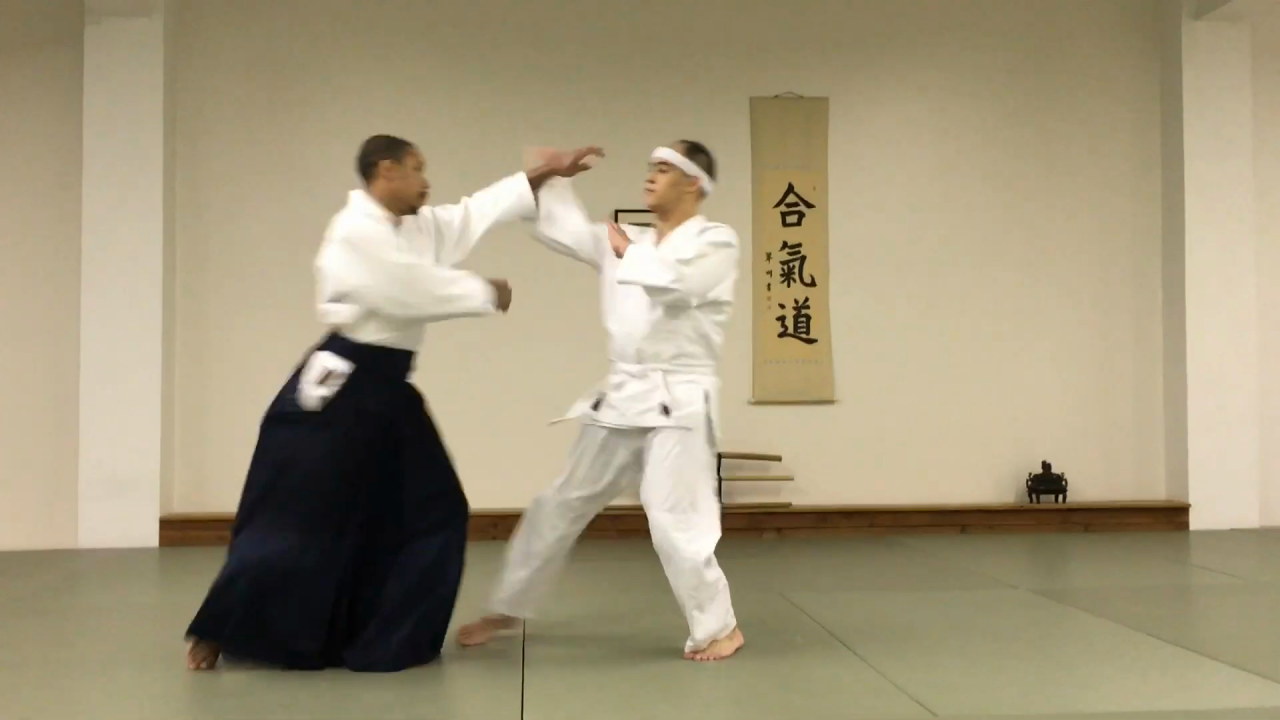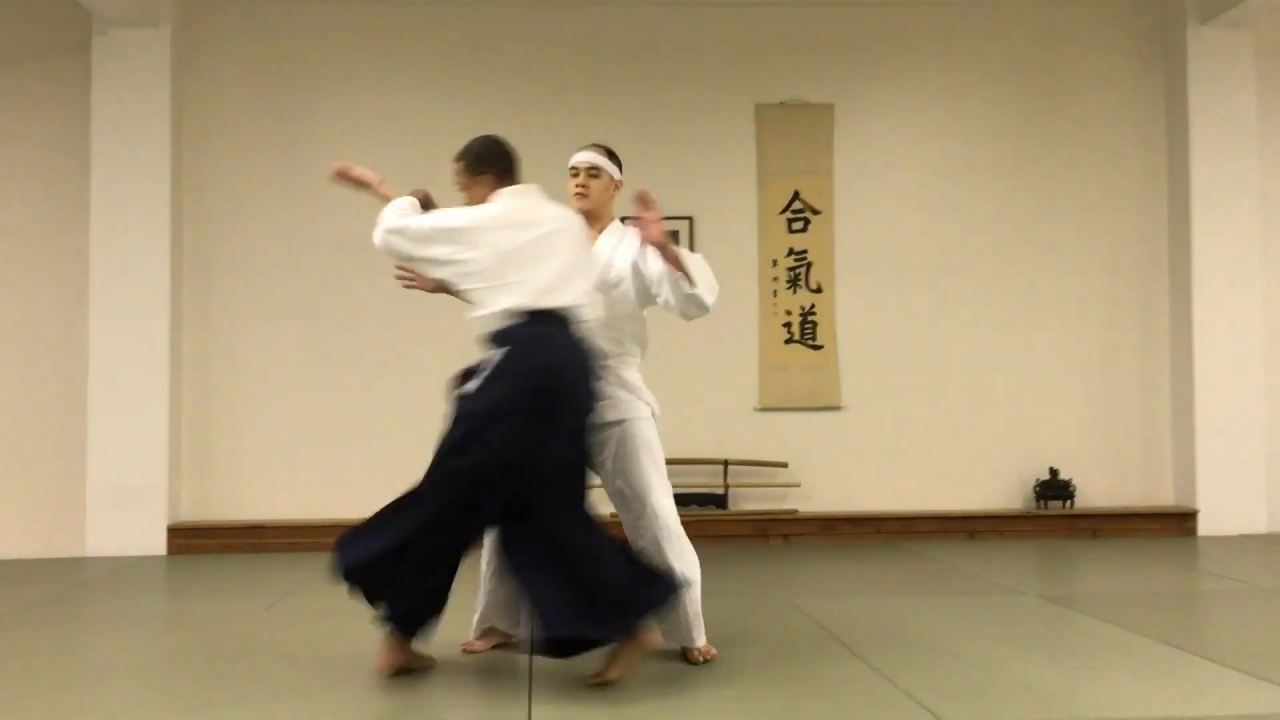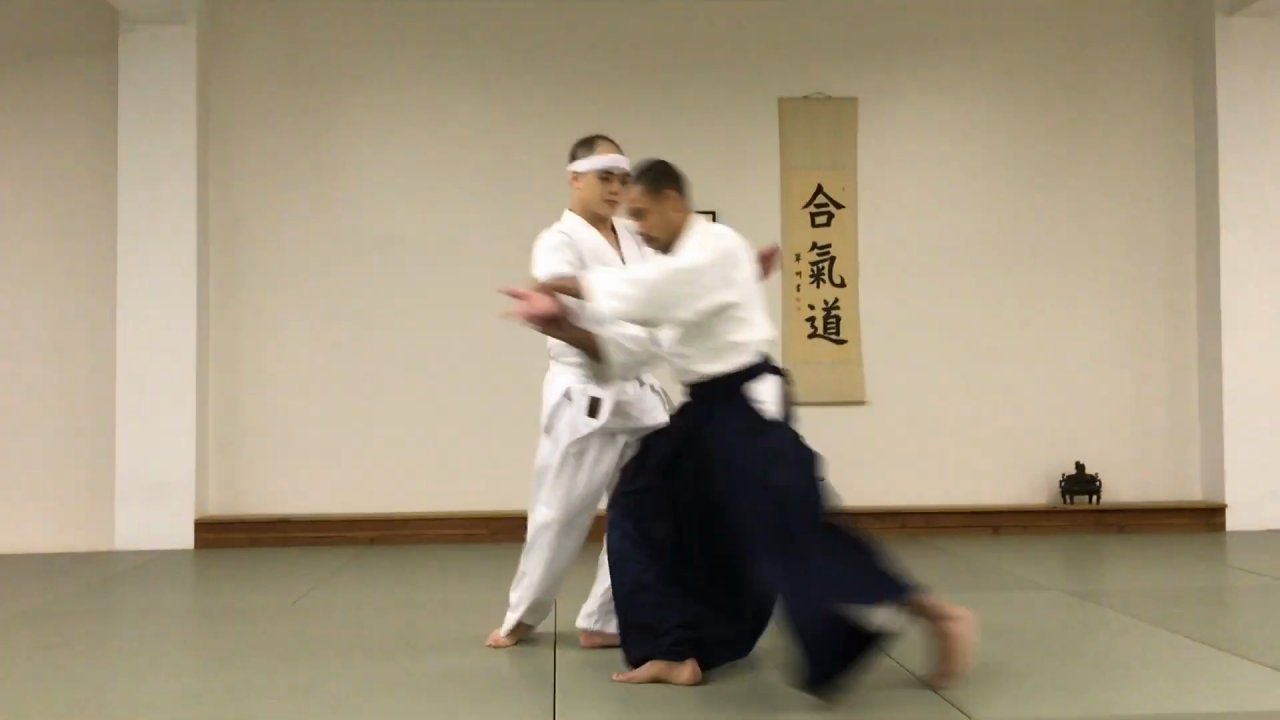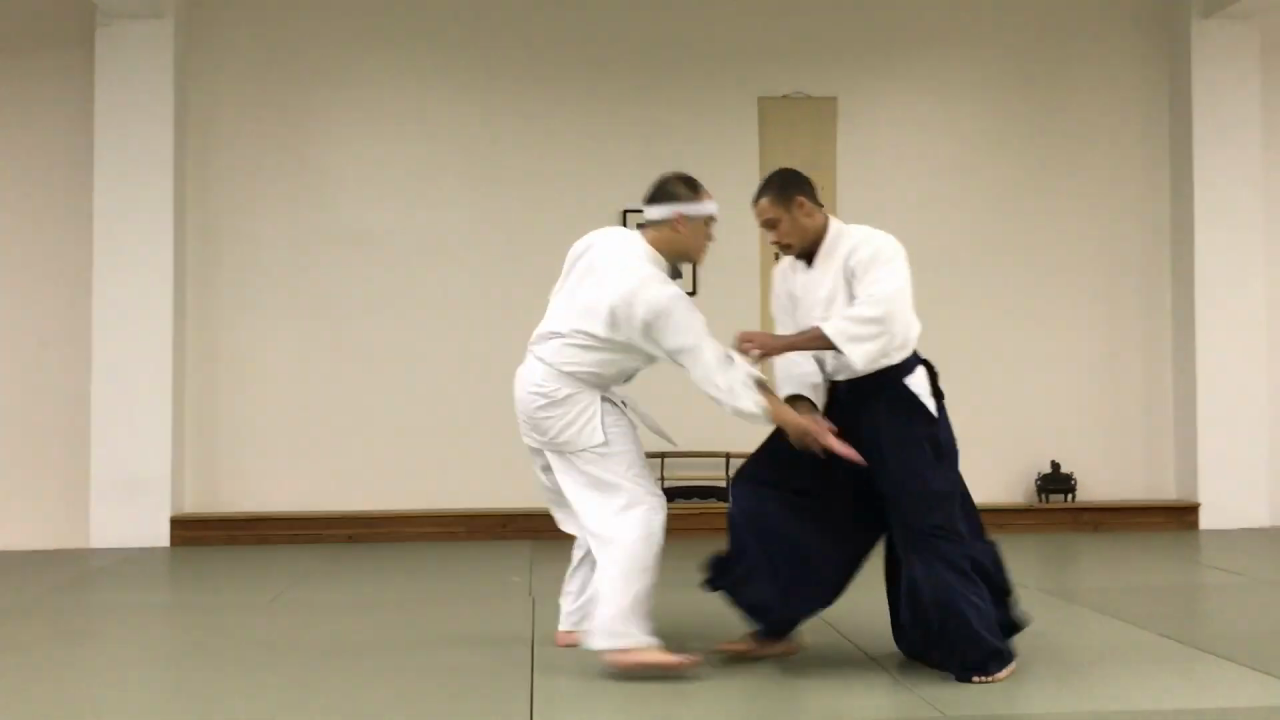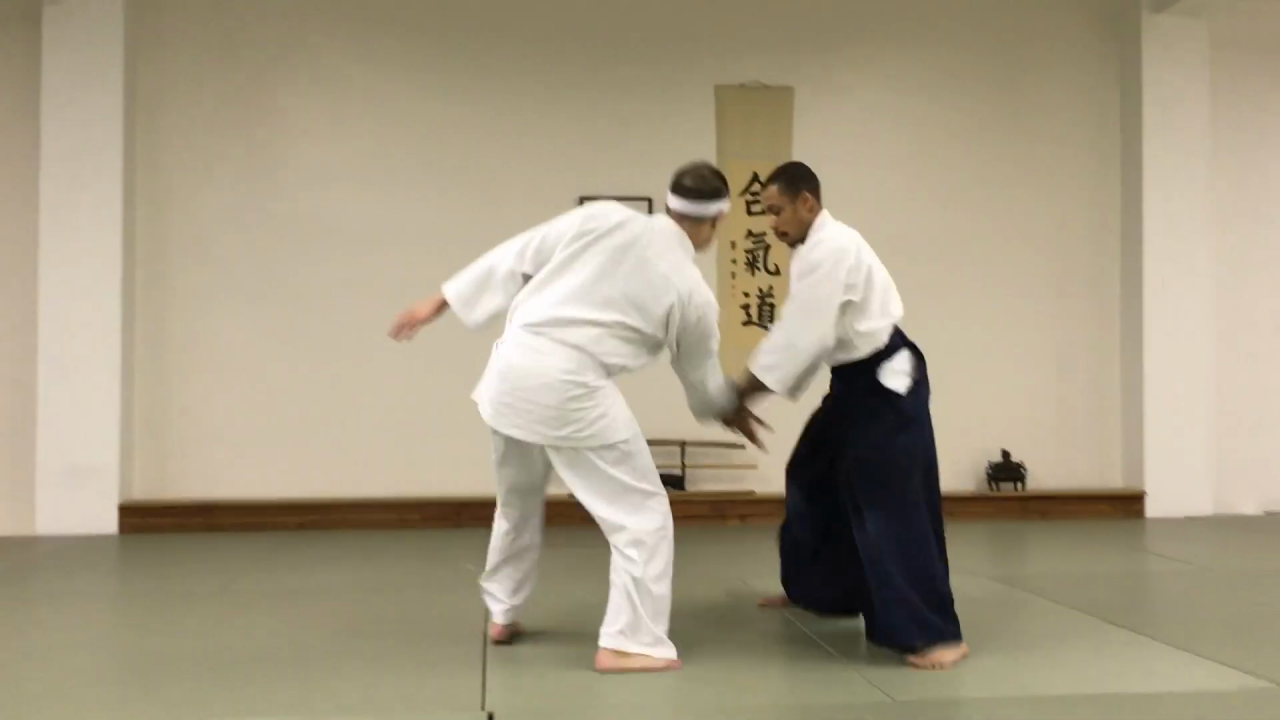
dt=0.3s
person 1, frame 1
left shoulder: (414, 225)
right shoulder: (355, 230)
left elbow: (469, 212)
right elbow: (419, 289)
left wrist: (542, 175)
right wrist: (489, 290)
left hip: (382, 385)
right hip: (338, 384)
left knee: (429, 512)
right knee: (287, 517)
left ankle: (383, 642)
right ankle: (220, 630)
person 1, frame 2
left shoulder: (469, 225)
right shoulder: (560, 222)
left elbow: (397, 232)
left wrist: (378, 187)
left hip: (515, 366)
right hip: (562, 364)
left knee: (453, 498)
right knee: (547, 507)
left ankle: (401, 636)
right ankle: (623, 624)
person 1, frame 3
left shoulder: (718, 249)
right shoulder: (654, 262)
left elbow: (642, 294)
left wrist: (562, 288)
right wrist: (552, 316)
left hip: (747, 405)
right hip: (706, 409)
left knee: (785, 525)
right knee: (642, 511)
left ankle: (935, 614)
right ankle: (678, 651)
person 1, frame 4
left shoulder: (873, 248)
right shoulder: (787, 274)
left elbow: (878, 319)
right elbow: (803, 358)
left wrist: (789, 341)
right wrist: (802, 412)
left hip: (898, 400)
right hip: (842, 402)
left knee: (930, 522)
right knee: (766, 489)
left ankle: (983, 649)
right ankle: (777, 628)
person 1, frame 5
left shoulder: (832, 248)
right shoulder: (812, 251)
left elbow: (800, 339)
right elbow: (801, 337)
left wrist: (742, 391)
right wrist: (755, 377)
left hip: (887, 380)
right hip: (854, 381)
left knee: (893, 498)
right knee: (814, 479)
left ankle: (936, 633)
right ankle: (816, 586)
person 2, frame 1
left shoulder: (716, 242)
right shoulder: (623, 238)
left elbow: (670, 282)
right elbow: (555, 224)
left wrist: (629, 251)
right wrist: (555, 176)
left hip: (678, 400)
right hip: (620, 397)
left knee: (675, 521)
right knee: (562, 505)
left ankle: (718, 628)
right ankle: (505, 609)
person 2, frame 2
left shoulder: (640, 247)
left elbow: (695, 300)
left wrist: (665, 248)
right wrist: (446, 285)
left hip: (617, 399)
left knee: (654, 516)
left ankle: (689, 633)
right ankle: (501, 622)
person 2, frame 3
left shoulder: (637, 237)
right shoulder: (557, 244)
right wrist: (585, 340)
left hip: (639, 396)
right hip: (582, 396)
right knee: (559, 514)
left ankle: (601, 622)
right ankle: (523, 617)
person 2, frame 4
left shoulder: (602, 241)
right shoulder: (652, 294)
left elbow: (569, 301)
right elbow: (715, 368)
right wrist: (792, 420)
left hip: (545, 384)
right hip: (563, 398)
left knee: (593, 515)
right knee: (633, 511)
left ankle: (580, 620)
right ankle: (623, 637)
person 2, frame 5
left shoulder: (606, 218)
right shoulder: (693, 294)
left elbow: (514, 260)
right elbow: (704, 386)
left wrist: (440, 303)
right wrist: (730, 412)
left hip: (513, 366)
right hip: (570, 387)
left knee: (518, 498)
right knee: (640, 511)
left ankle: (504, 613)
right ankle: (628, 642)
